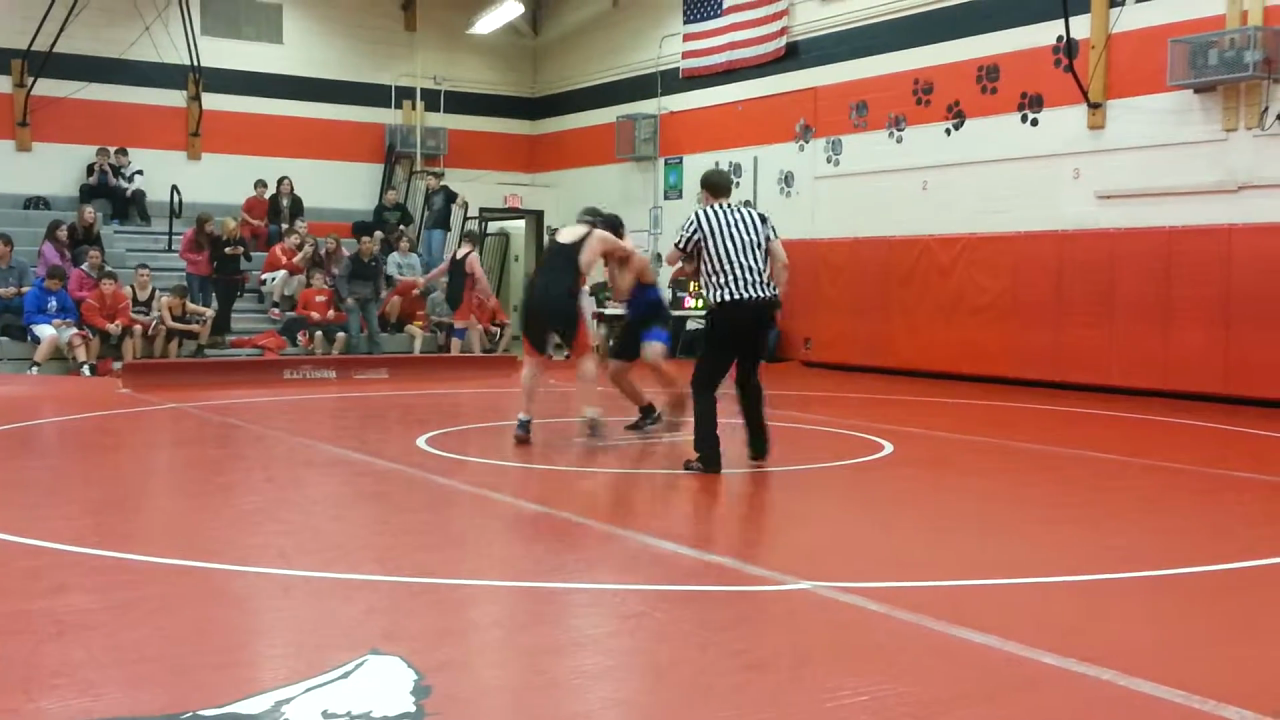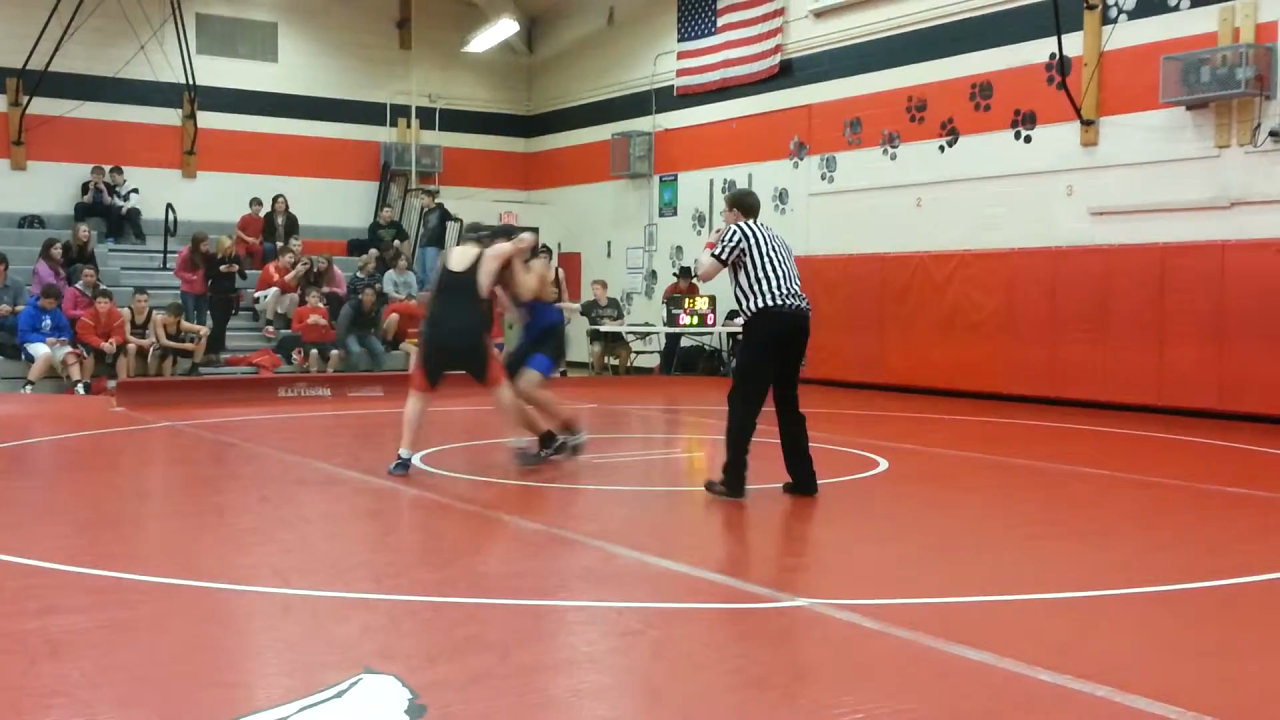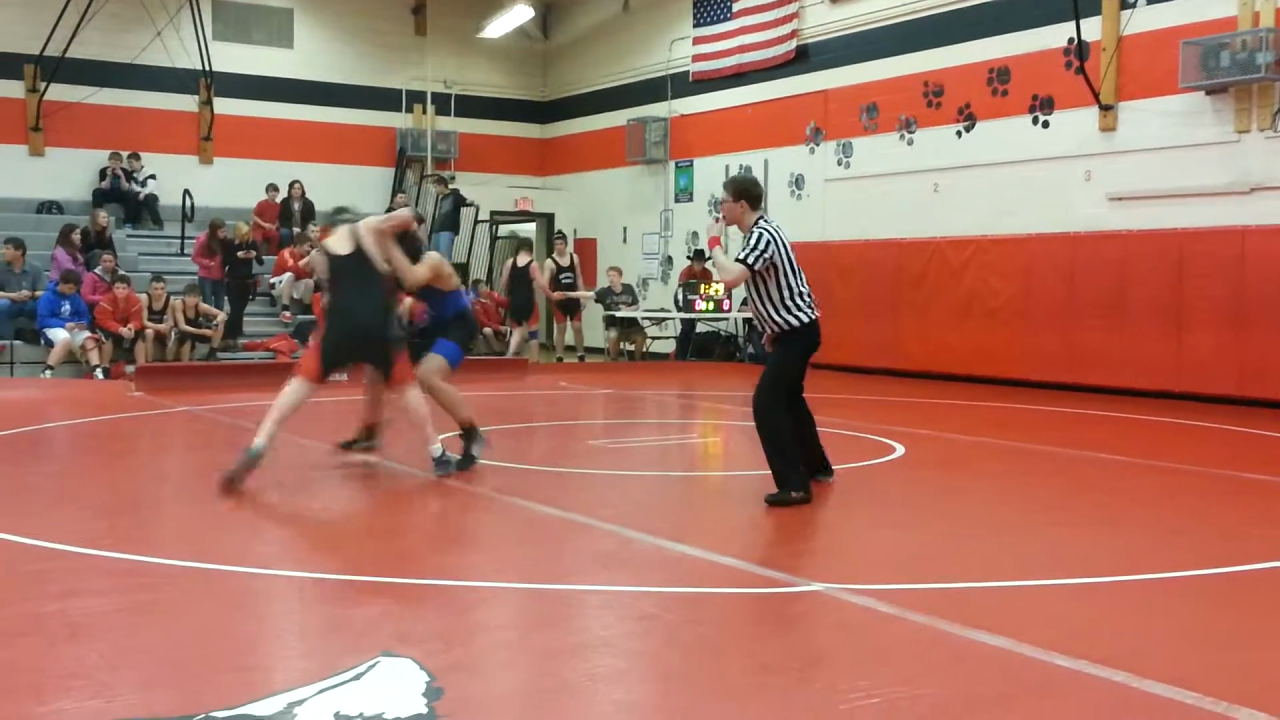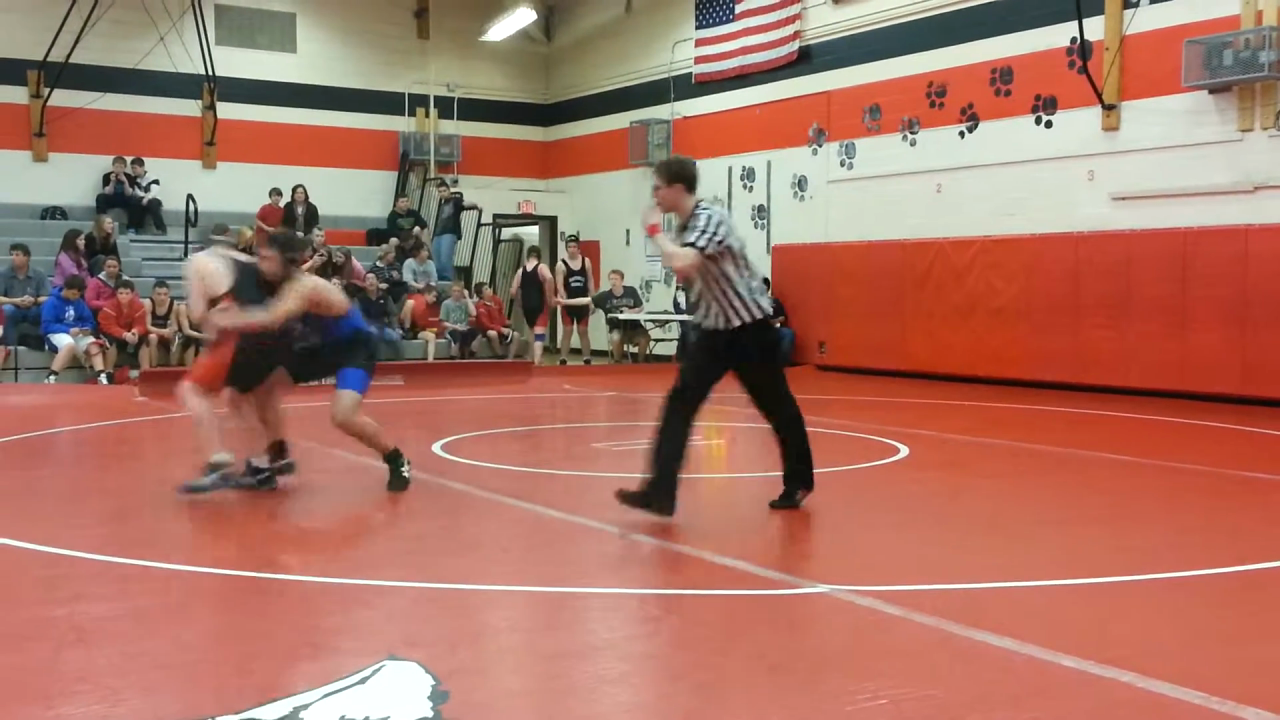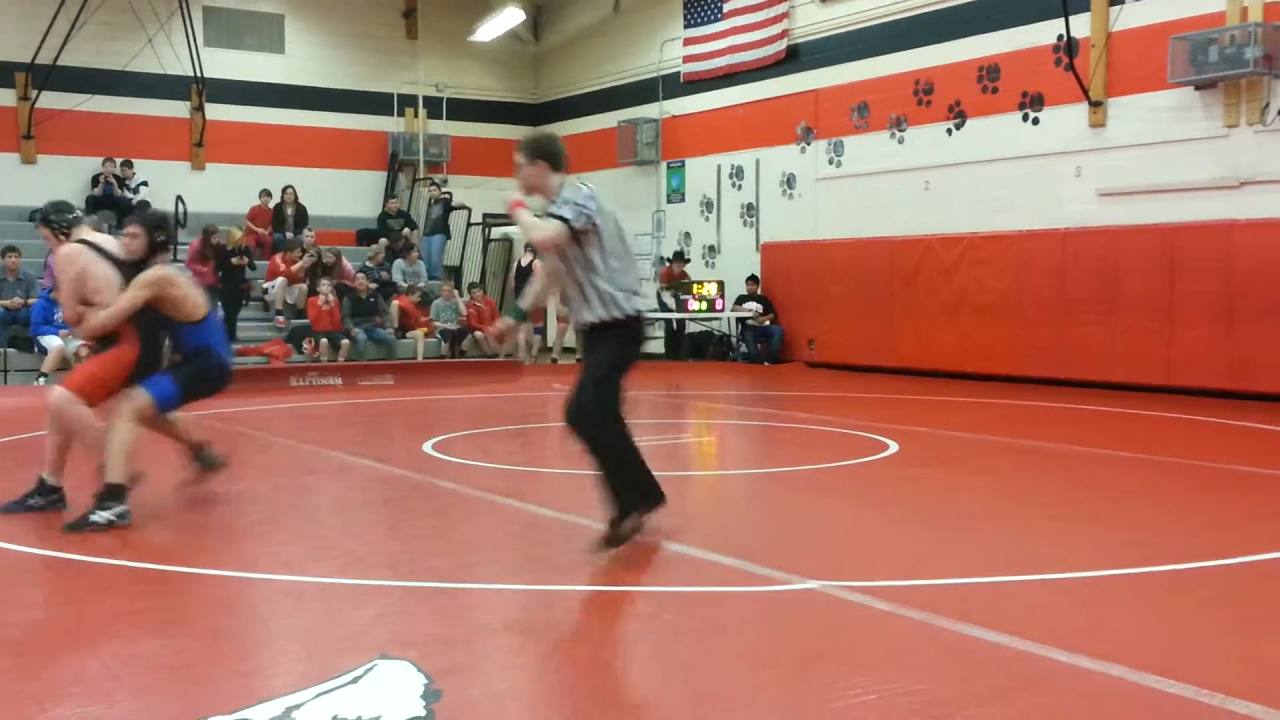
dt=0.4s
person 1, frame 1
left shoulder: (700, 218)
right shoulder: (756, 217)
left elbow: (672, 260)
right elbow: (781, 262)
right wrist: (776, 300)
left hip: (729, 309)
right hip: (761, 306)
left knee: (704, 384)
right knee: (748, 377)
left ankle: (708, 457)
right ankle: (758, 444)
person 1, frame 2
left shoulder: (737, 232)
right shoulder: (774, 237)
left elbow: (704, 273)
left wrist: (710, 246)
left hip: (768, 319)
right hip: (797, 317)
left knee: (743, 398)
right knee: (787, 400)
left ankle: (733, 478)
right ankle: (803, 478)
person 1, frame 3
left shoulder: (763, 235)
right shoulder: (756, 233)
left elbow: (730, 278)
left wrist: (714, 242)
left hip: (795, 333)
right hip: (788, 330)
left knee: (766, 405)
right knee: (787, 399)
left ankle: (794, 485)
right ankle: (814, 464)
person 1, frame 4
left shoulder: (710, 218)
right shoulder: (684, 224)
left elbow: (683, 265)
left wrist: (654, 230)
left hip: (751, 328)
right hip: (714, 329)
left knee: (775, 405)
right knee: (680, 402)
left ankle: (799, 481)
right ankle: (660, 492)
person 1, frame 5
left shoulder: (580, 196)
right shoulder: (556, 205)
left elbow: (544, 237)
right elbow: (551, 268)
left wrist: (519, 207)
right wrist: (516, 316)
left hip: (618, 328)
right hip: (597, 329)
left knee: (586, 414)
right knee: (599, 419)
left ankle: (632, 504)
right ankle: (644, 494)
person 2, frame 1
left shoulder: (561, 231)
right shoulder: (600, 236)
right elbow: (627, 253)
left hip: (534, 298)
right hip: (563, 302)
left knee: (533, 360)
right knee: (584, 356)
left ankle: (524, 423)
right ankle: (591, 417)
person 2, frame 2
left shoulder: (449, 255)
right shoulder: (493, 254)
right elbow: (527, 244)
left hip: (436, 335)
right hip: (471, 337)
left knee: (418, 395)
right knee: (500, 387)
left ankle: (404, 458)
right ankle: (542, 436)
person 2, frame 3
left shoulder: (320, 253)
right shoulder: (366, 228)
left elbow: (334, 288)
right elbow: (407, 216)
left hip: (339, 322)
right hip: (378, 323)
left knee: (299, 385)
right knee: (406, 387)
left ankle: (256, 449)
right ankle: (437, 455)
person 2, frame 4
left shoulder: (198, 262)
right shoulder: (250, 263)
left elbow: (198, 315)
left hip: (244, 334)
right hip: (274, 337)
left knee: (191, 390)
right knee: (247, 394)
left ankle: (220, 465)
right ankle: (278, 457)
person 2, frame 5
left shoulder: (67, 254)
right shoulder: (114, 243)
left elbow: (70, 316)
left wrist: (87, 315)
left hip: (131, 344)
right hip: (142, 339)
left knee: (63, 402)
person 3, frame 1
left shoulder: (636, 260)
right shoulder: (617, 257)
left elbow: (621, 293)
left wrist: (613, 265)
left hip: (654, 316)
right hip: (635, 318)
left knee: (652, 358)
right knee: (616, 373)
left ankle: (675, 401)
right ankle: (649, 412)
person 3, frame 2
left shoulder: (537, 267)
left elbow: (526, 295)
left hip: (549, 340)
right hip: (531, 338)
left knee: (525, 388)
left ankle: (571, 429)
right ankle: (549, 441)
person 3, frame 3
left shoulder: (432, 261)
right shoulder: (401, 264)
left elbow: (411, 280)
left wrist: (389, 245)
left hip: (458, 326)
right hip: (432, 325)
left knee: (428, 377)
left ankle: (471, 436)
person 3, frame 4
left shoulder: (303, 286)
right shoulder: (281, 285)
left elbow: (270, 321)
left wrist: (223, 323)
left hip: (356, 347)
right hip: (325, 345)
left knee: (343, 417)
left ankle: (396, 460)
person 3, frame 5
left shoulder: (157, 277)
right shoulder: (160, 275)
left elbow: (106, 320)
left wrist: (81, 330)
left hip: (205, 366)
right hip: (204, 361)
left knee: (124, 410)
right knee: (139, 411)
left ankle: (114, 501)
right ankle: (195, 449)
